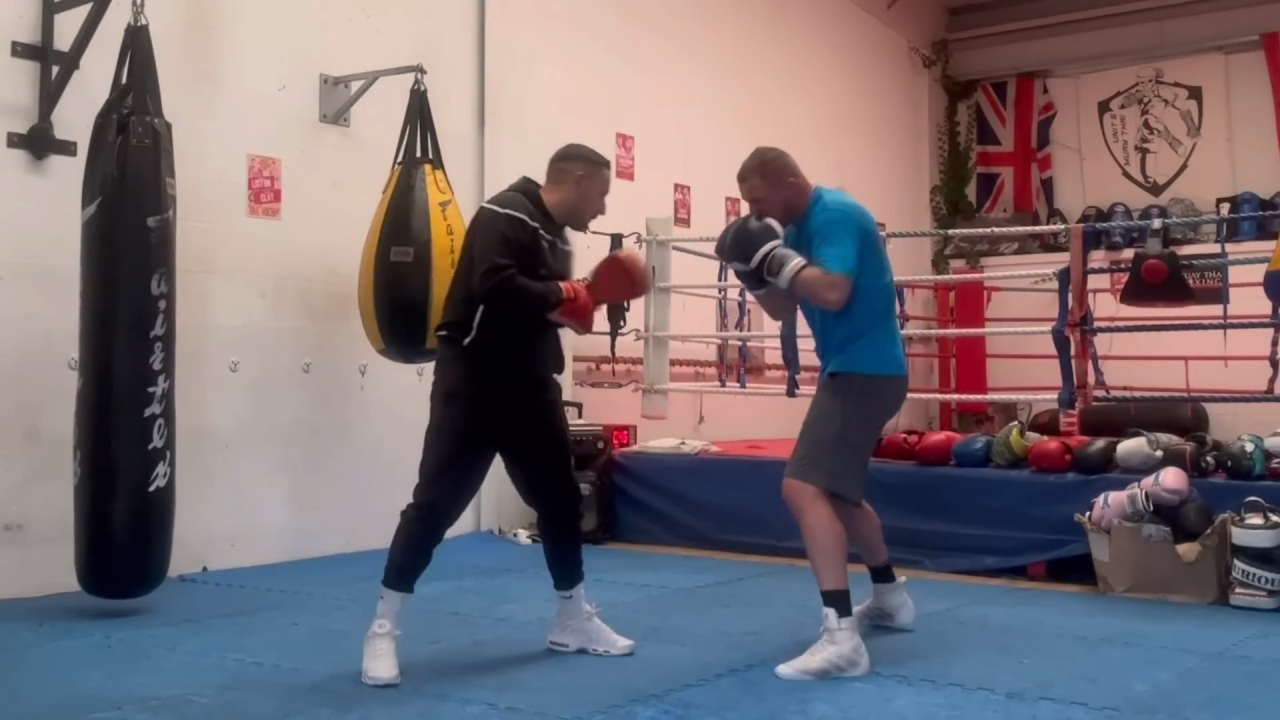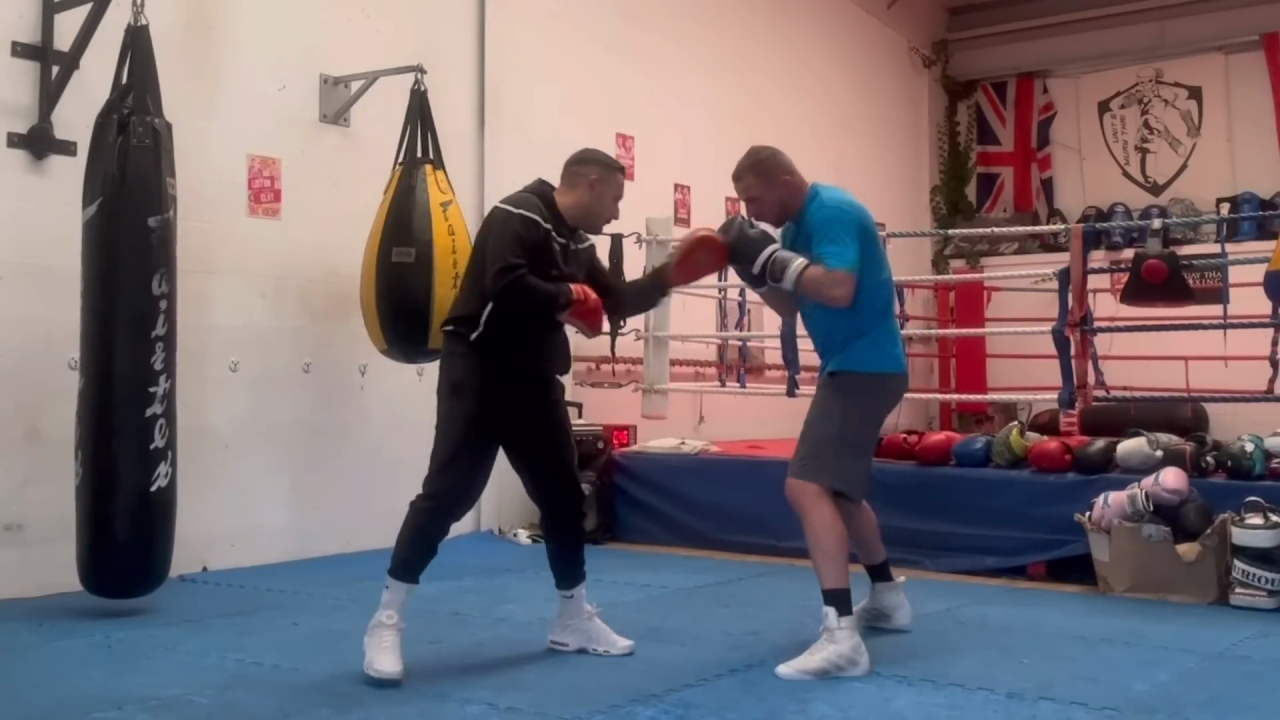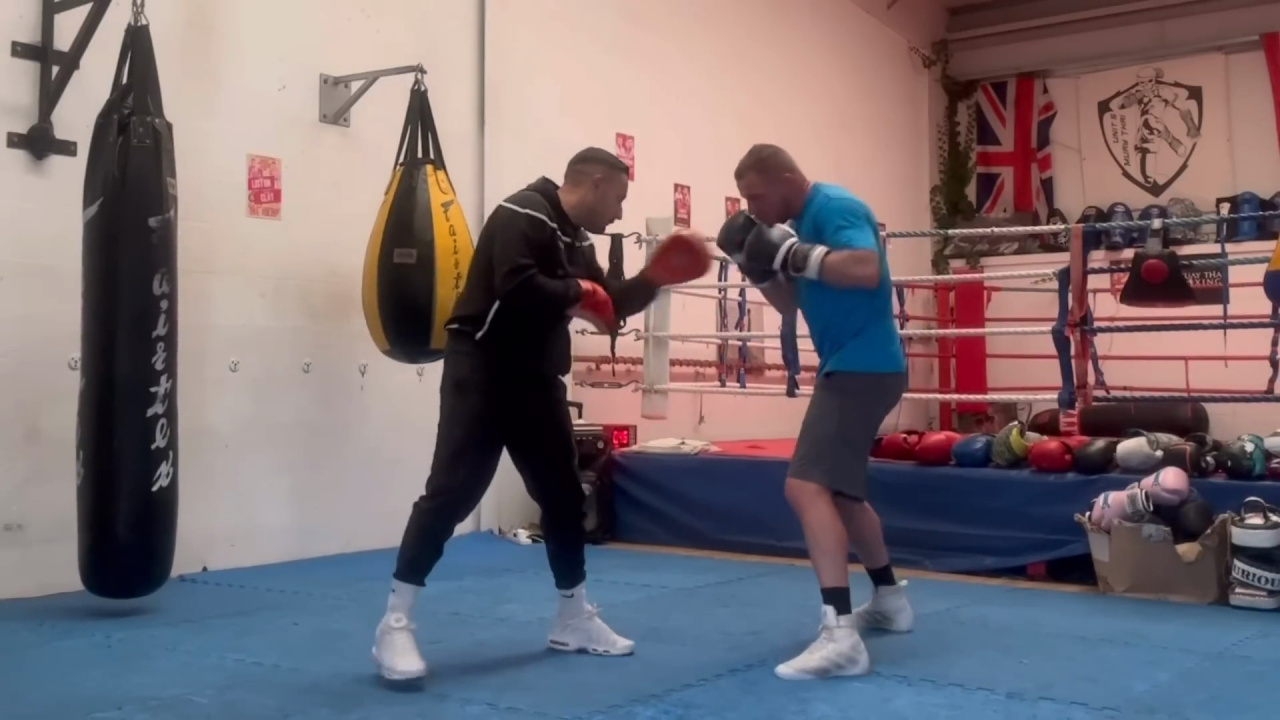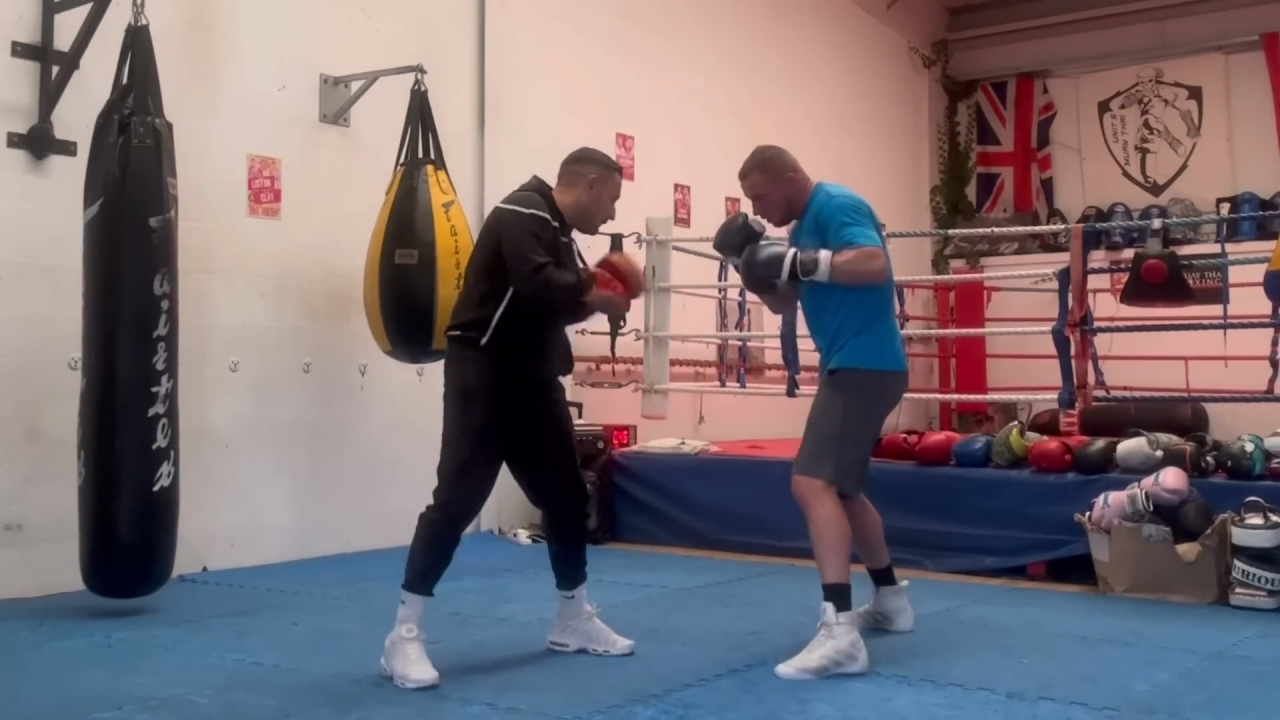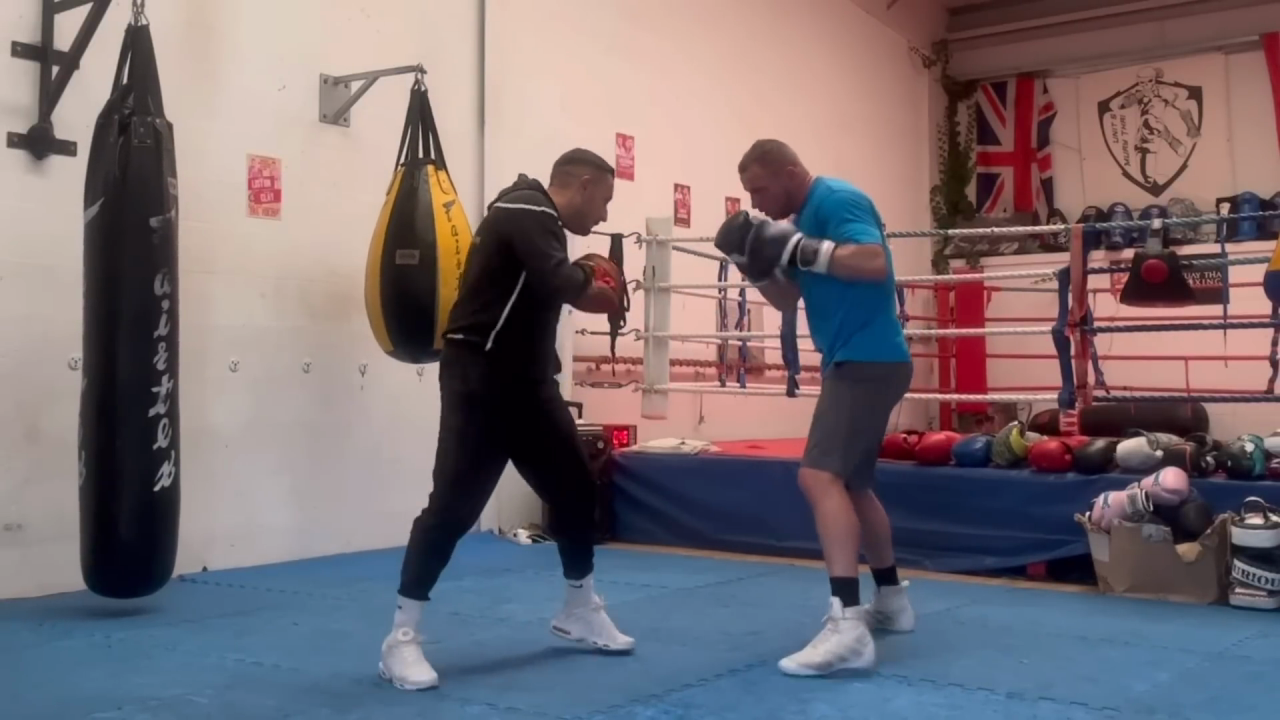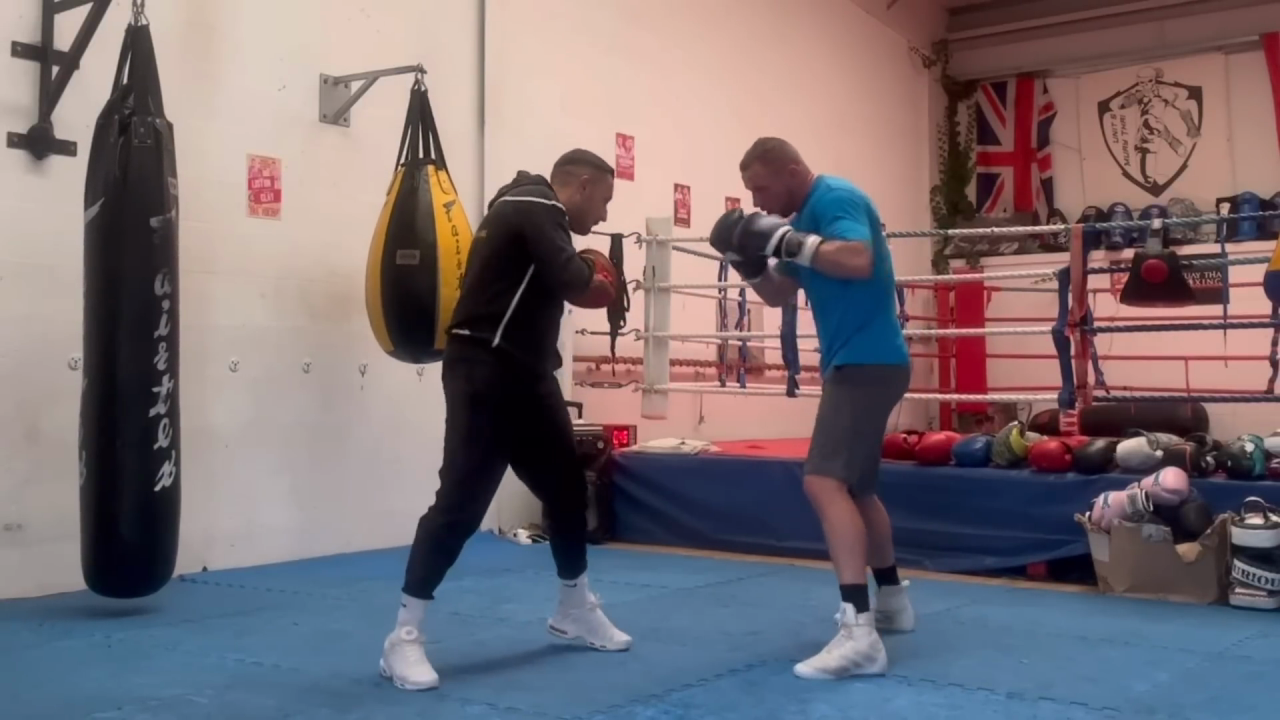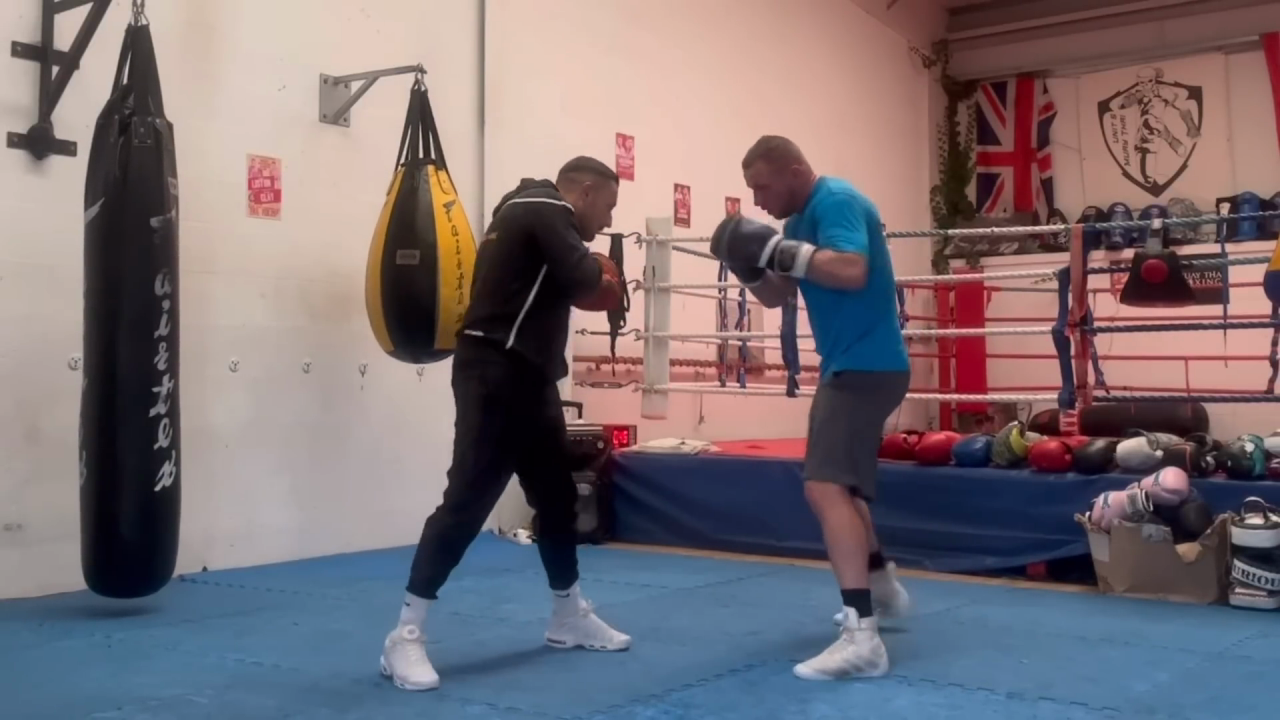
dt=0.1s
person 1, frame 1
left shoulder: (554, 236)
right shoulder: (506, 217)
right elbow: (494, 288)
left wrist: (582, 298)
right wrist: (557, 296)
left hip: (530, 381)
right hip: (473, 377)
left knee: (560, 498)
right knee: (438, 500)
left ankle: (574, 620)
right ankle: (383, 629)
person 1, frame 2
left shoulder: (573, 240)
right shoulder: (518, 215)
left elbow: (613, 302)
right elbow: (504, 285)
left wrist: (670, 274)
right wrist: (565, 298)
left hip: (533, 380)
right hip: (477, 369)
left knee: (563, 497)
right knee: (447, 492)
left ankle: (574, 620)
right ankle: (385, 623)
person 1, frame 3
left shoulder: (574, 239)
right shoulder: (523, 214)
left elbow: (606, 303)
right elbow: (515, 286)
left wrist: (653, 278)
right wrist: (572, 295)
left hip: (537, 380)
right hip: (482, 370)
left knee: (564, 496)
right knee: (451, 492)
left ankle: (574, 619)
right ankle: (395, 624)
person 1, frame 4
left shoulder: (556, 230)
right shoulder: (522, 216)
left elbow: (559, 307)
right elbow: (541, 288)
left wrist: (597, 292)
right wrist: (588, 290)
left hip: (534, 380)
right hip: (483, 374)
left knee: (567, 497)
right knee: (458, 499)
left ankle: (574, 619)
right ankle: (404, 635)
person 1, frame 5
left shoulder: (543, 223)
right shoulder: (523, 214)
right elbow: (555, 283)
left wrist: (586, 280)
right wrist: (589, 282)
left hip: (526, 378)
right hip: (479, 377)
left knee: (575, 486)
right knee: (455, 503)
left ankle: (581, 609)
right ankle: (402, 637)
person 1, frame 6
left shoulder: (529, 213)
right shoulder: (533, 207)
right elbow: (567, 279)
left wrist: (585, 275)
right wrist: (591, 276)
left hip: (524, 374)
right hip: (484, 372)
left knee: (566, 487)
right knee: (462, 500)
left ankle: (576, 608)
right ankle: (404, 638)
person 1, frame 7
left shoulder: (531, 218)
right shoulder: (545, 210)
right elbow: (579, 279)
left wrist: (589, 277)
right wrist: (600, 276)
left hip: (529, 377)
right hip: (494, 375)
left knee: (557, 496)
right knee: (468, 501)
left ankle: (569, 617)
right ankle: (405, 635)
person 2, frame 1
left shoulder: (835, 214)
right shoulder: (798, 227)
left elbow: (833, 293)
right elbow: (783, 310)
left wrist: (774, 256)
right wrist: (751, 270)
left hip: (864, 372)
right hip: (858, 372)
left knee: (803, 488)
right knee: (837, 491)
left ankle: (841, 637)
right ankle: (891, 596)
person 2, frame 2
left shoulder: (832, 211)
right shoulder: (796, 225)
left elbow: (840, 290)
right elbow: (789, 306)
left wrist: (773, 259)
right wrist: (754, 266)
left hip: (864, 369)
right hip: (855, 369)
left knee: (806, 487)
right knee: (837, 487)
left ankle: (840, 636)
right ankle: (887, 596)
person 2, frame 3
left shoulder: (834, 207)
right shoulder: (800, 221)
left elbow: (867, 269)
right elbow: (791, 302)
left wrist: (791, 252)
right wrist: (758, 263)
left hip: (862, 370)
right hip: (853, 369)
left knee: (806, 487)
right knee: (838, 489)
left ankle: (839, 635)
right ankle: (889, 599)
person 2, frame 4
left shoulder: (837, 206)
right shoulder: (802, 225)
left elbow: (875, 264)
right elbow: (784, 303)
left wrist: (800, 262)
right wrist: (755, 268)
left hip: (864, 368)
right hip: (848, 369)
left knee: (812, 483)
right knee: (843, 487)
left ankle: (839, 631)
right ankle: (889, 600)
person 2, frame 5
left shoulder: (837, 200)
right shoulder: (800, 217)
left elbow: (874, 262)
right elbow: (786, 297)
left wrist: (799, 250)
right wrist: (754, 260)
left hip: (869, 362)
right hip: (853, 363)
left knee: (820, 478)
right knee: (851, 483)
left ankle: (845, 626)
right ankle: (891, 600)
person 2, frame 6
left shoulder: (837, 198)
right shoulder: (803, 216)
left elbow: (856, 262)
right elbow: (779, 294)
left wrist: (784, 243)
right wrist: (748, 256)
left hip: (870, 363)
right hip: (849, 364)
left knee: (824, 483)
right knee: (853, 484)
left ankle: (861, 634)
right ankle: (892, 601)
person 2, frame 7
left shoulder: (838, 202)
right shoulder: (801, 219)
left elbow: (851, 272)
right elbow: (776, 296)
left wrist: (779, 249)
right wrist: (747, 262)
left hip: (867, 369)
right hip: (845, 369)
left knee: (823, 487)
right knee: (841, 484)
left ankle: (861, 637)
right ankle: (883, 585)
